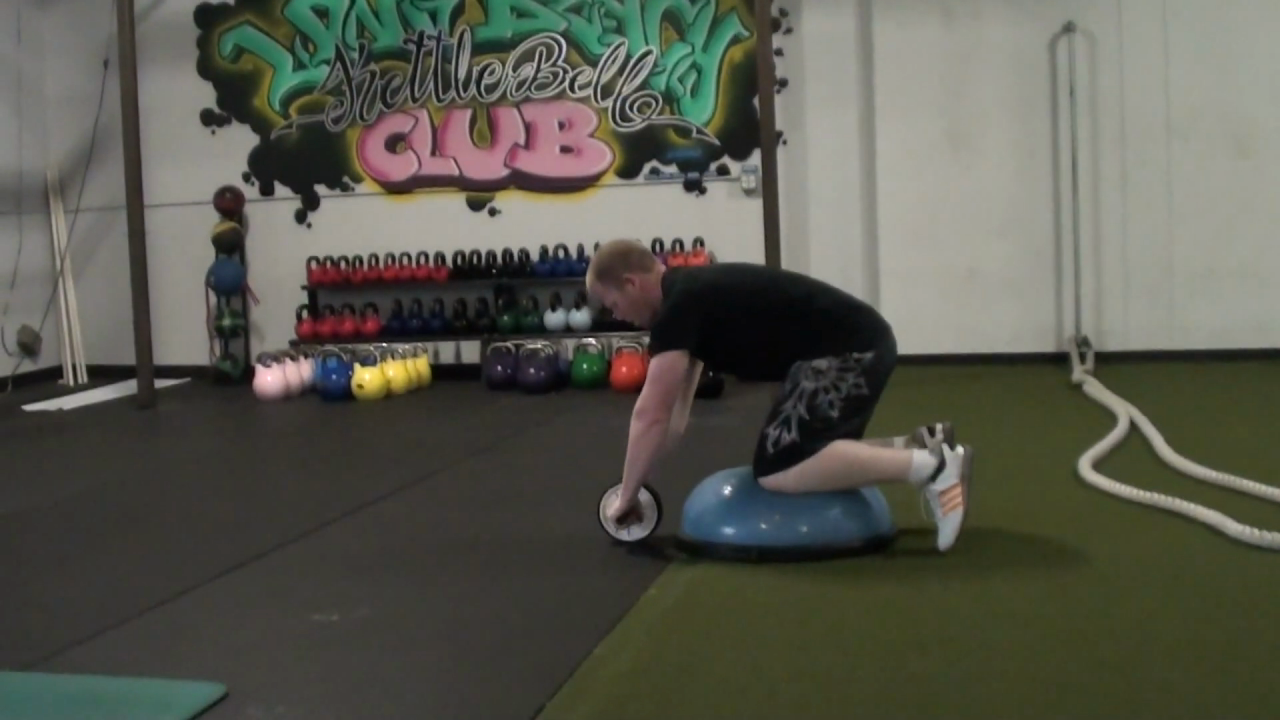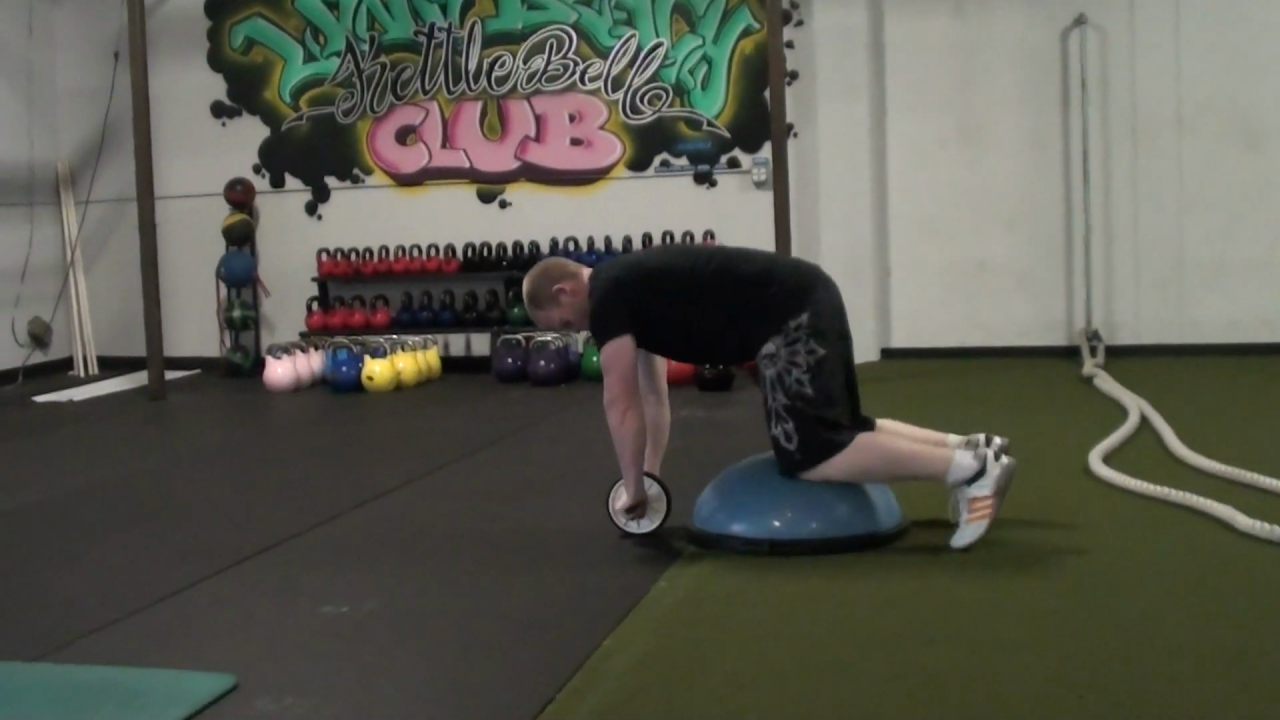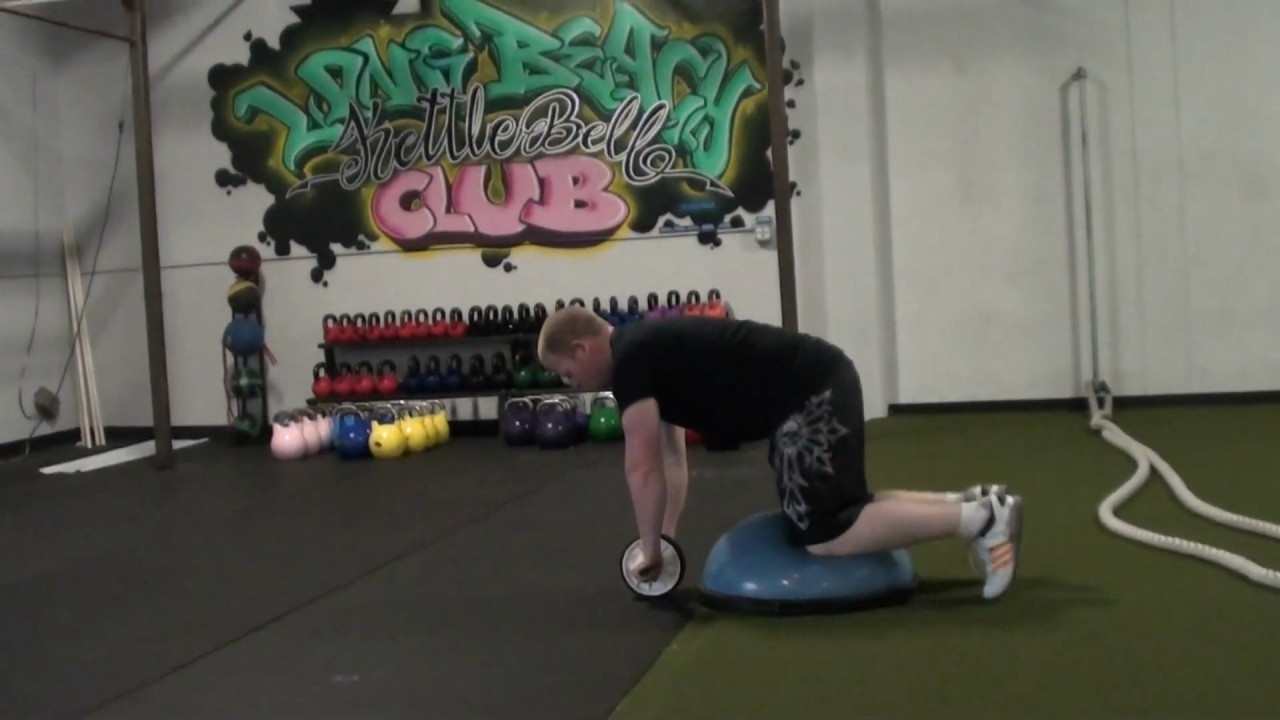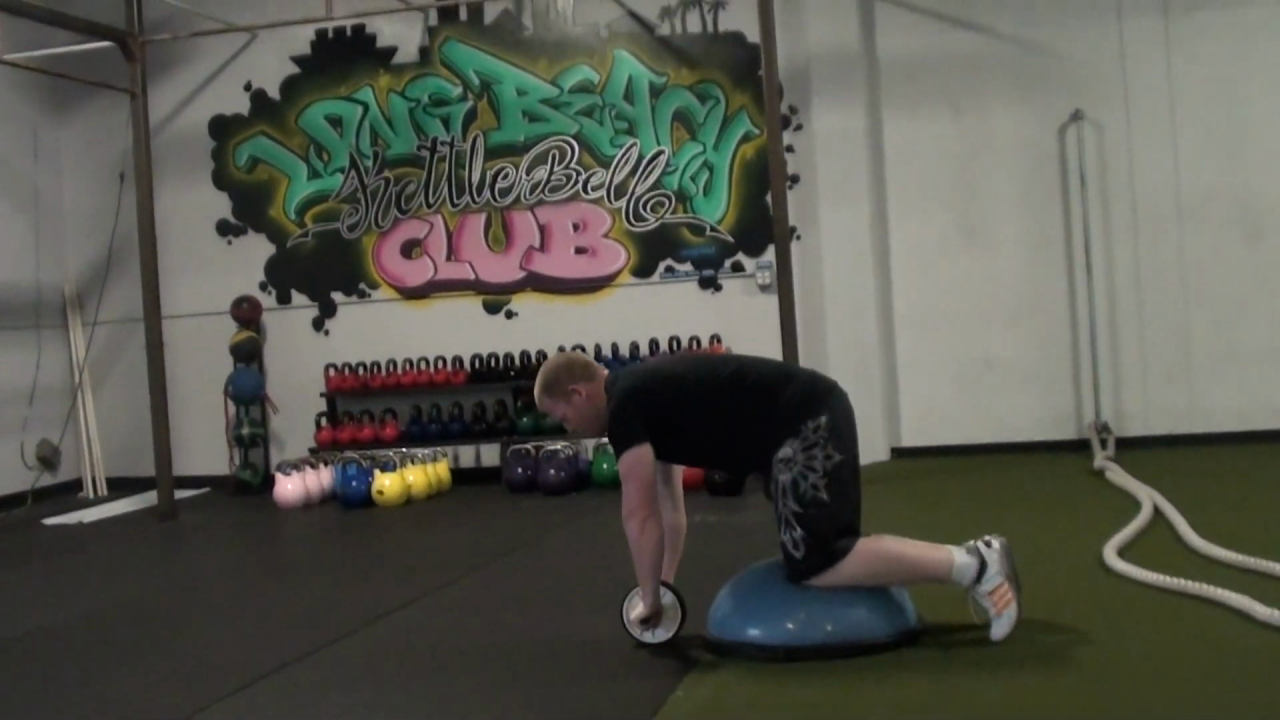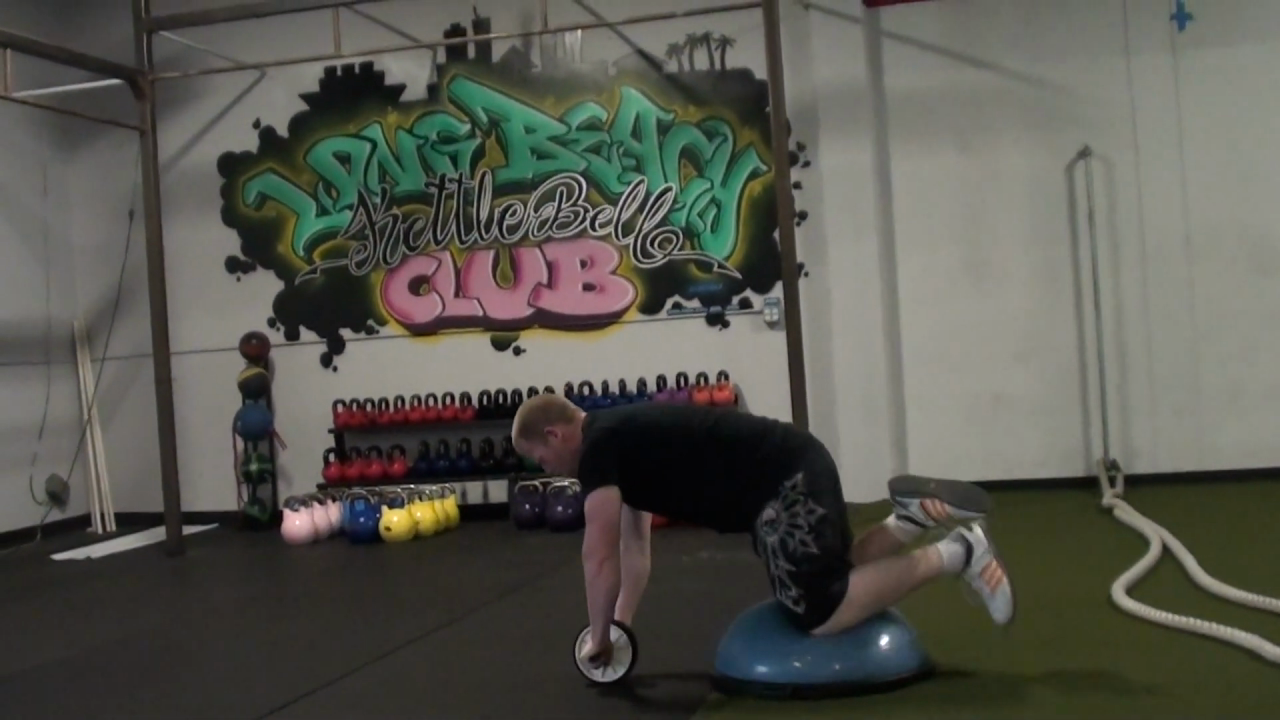
dt=1s
person 1, frame 1
left shoulder: (679, 304)
right shoulder: (687, 295)
left elbow: (651, 415)
right elbow: (675, 411)
left wrist: (626, 498)
right wrist: (638, 484)
left hip: (848, 351)
right hip: (859, 345)
left knee: (777, 470)
right knee: (809, 456)
left ankle: (929, 466)
right ankle: (920, 448)
person 1, frame 2
left shoulder: (608, 297)
right shoulder: (630, 290)
left elbow: (621, 404)
right elbow: (651, 394)
left wrist: (634, 489)
right wrist: (651, 474)
left hip: (792, 315)
right hip: (807, 300)
left knee: (810, 453)
right knee: (842, 430)
left ankle: (969, 469)
right ankle: (972, 448)
person 1, frame 3
left shoulder: (630, 359)
right shoulder: (649, 350)
left elbow: (643, 467)
right elbow: (671, 456)
left wrist: (651, 551)
right wrist: (667, 538)
left hip: (809, 395)
right hip: (821, 383)
left knee: (822, 533)
right knee: (836, 511)
left ankle: (979, 519)
right ankle: (973, 505)
person 1, frame 4
left shoulder: (625, 404)
right shoulder: (645, 395)
left elbow: (640, 514)
right elbow: (668, 500)
left wrist: (650, 599)
right wrist: (667, 584)
left hip: (803, 422)
right hip: (815, 414)
left knee: (815, 562)
right knee: (835, 548)
left ankle: (969, 567)
right ankle: (972, 556)
person 1, frame 5
left shoulder: (598, 446)
right shoulder: (623, 439)
left elbow: (600, 557)
right elbow: (636, 544)
left wrist: (599, 637)
right wrist: (622, 622)
left hip: (783, 480)
right hip: (794, 468)
left knee: (819, 610)
right knee: (829, 581)
left ankle: (955, 553)
right ankle: (909, 516)
